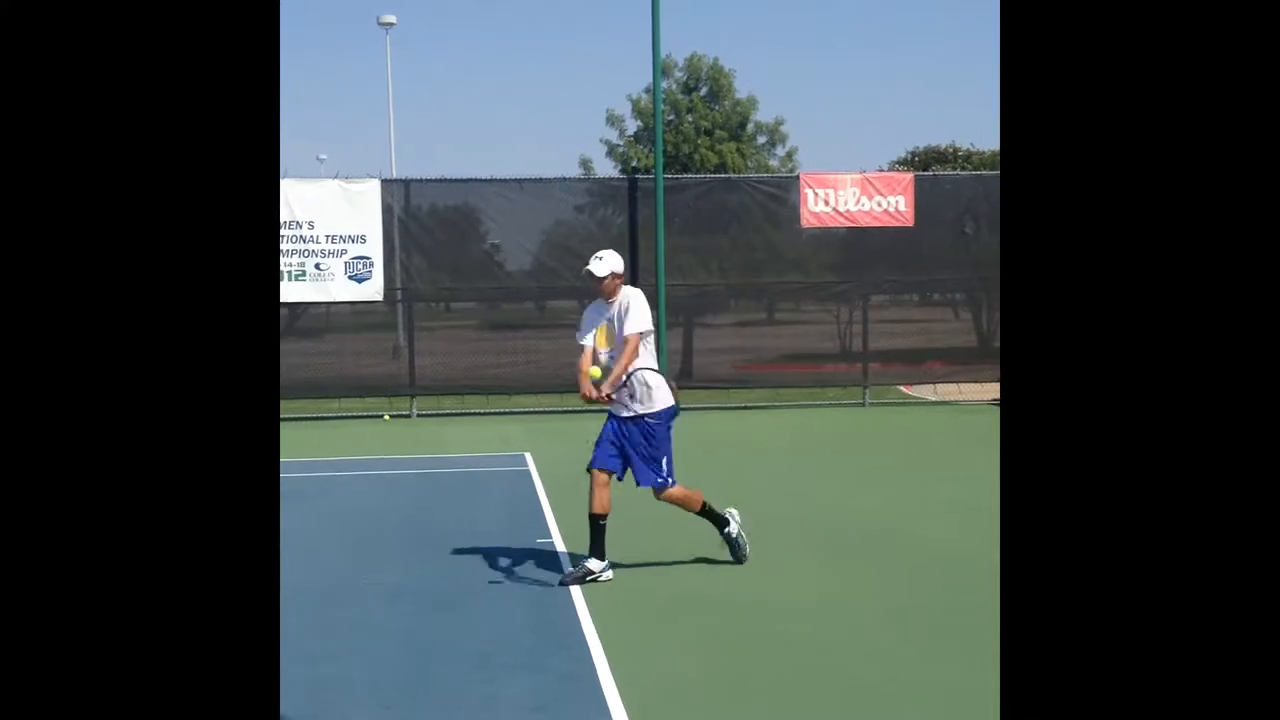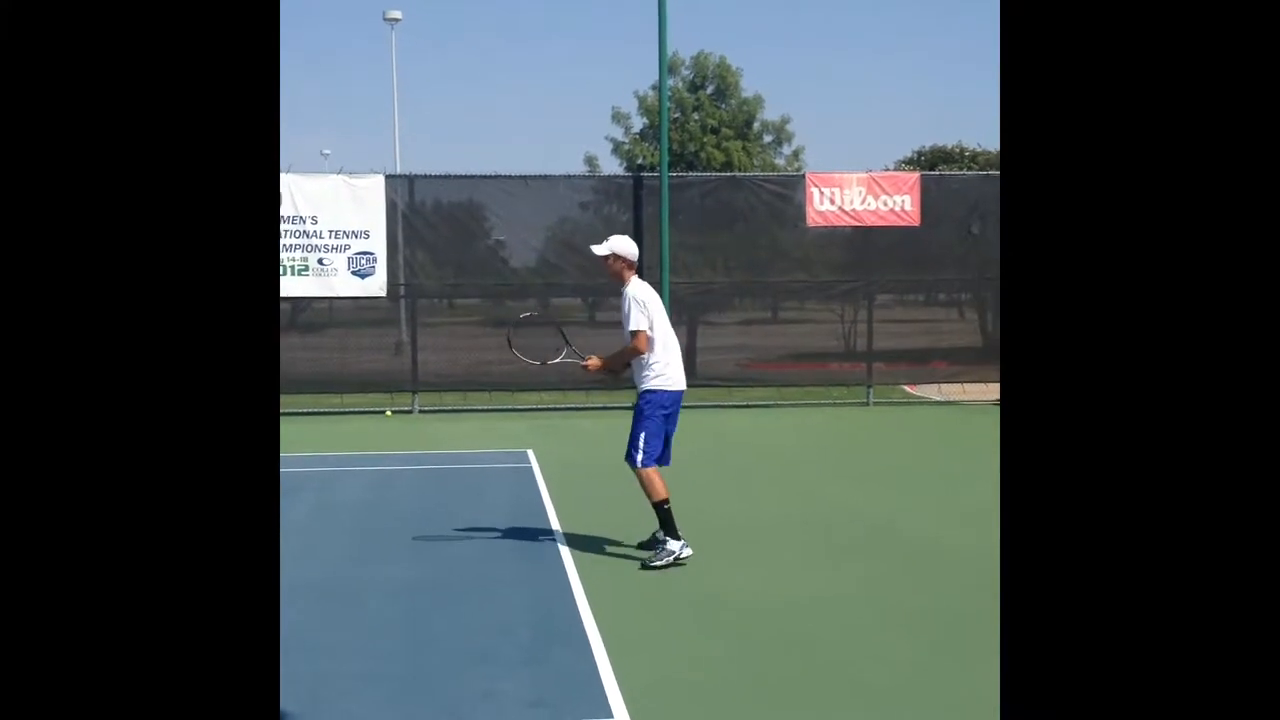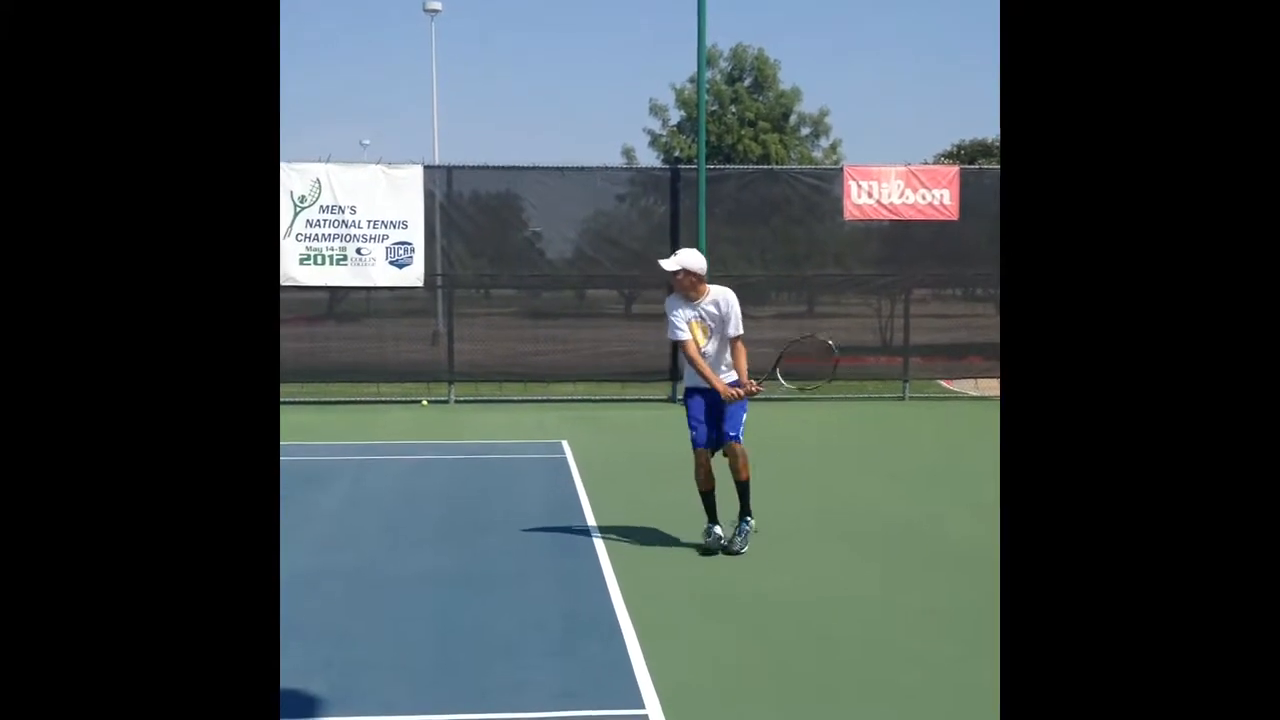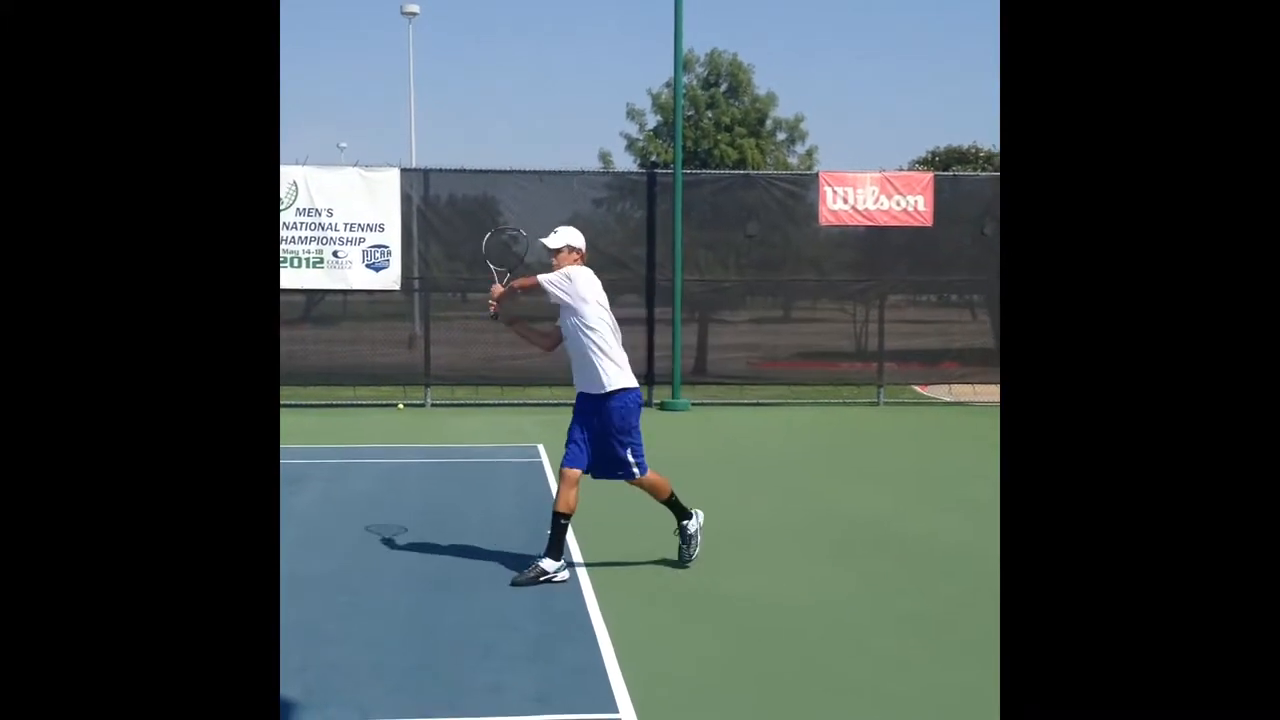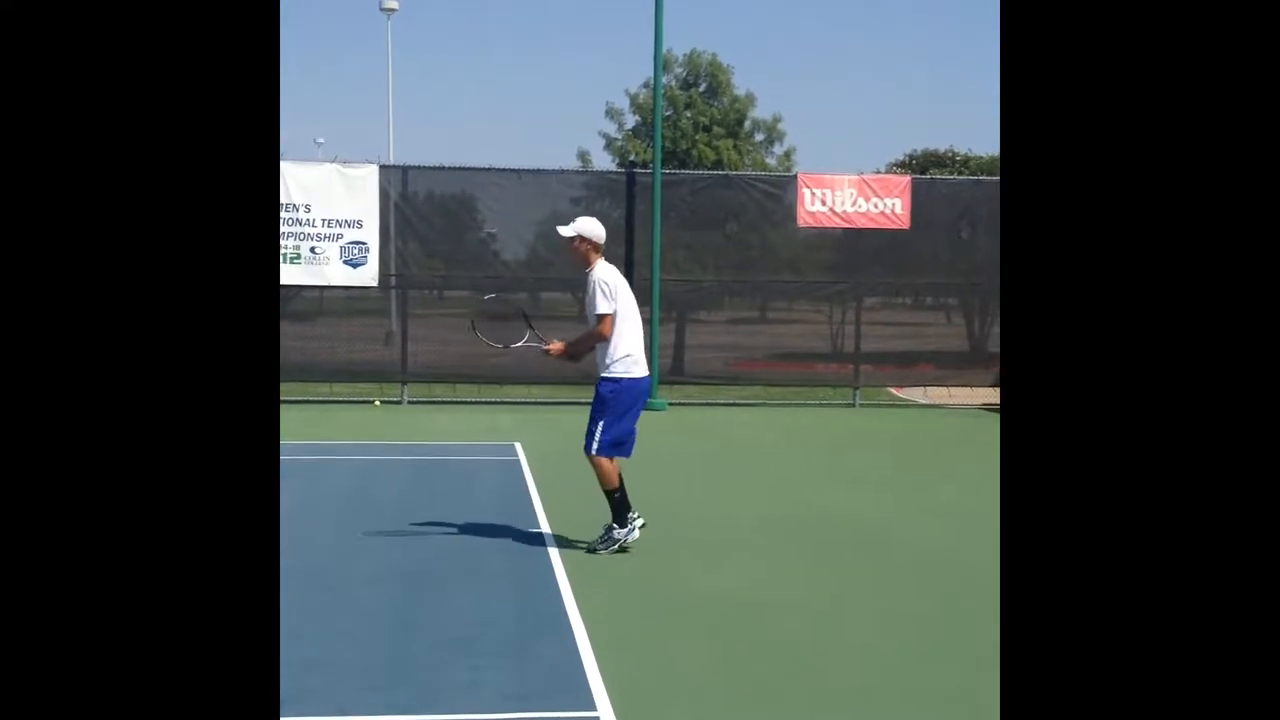
dt=1s
person 1, frame 1
left shoulder: (632, 299)
right shoulder: (591, 313)
left elbow: (631, 349)
right elbow: (586, 358)
left wrist: (609, 383)
right wrist: (585, 384)
left hip: (651, 411)
right hip: (619, 412)
left knee: (664, 489)
right knee: (599, 475)
left ankle: (726, 524)
right ankle: (597, 561)
person 1, frame 2
left shoulder: (633, 293)
right shoulder: (640, 290)
left elbow: (639, 344)
left wrist: (604, 363)
right wrist: (616, 364)
left hip: (658, 388)
right hip: (666, 386)
left knee: (642, 464)
right knee: (644, 462)
left ankle: (675, 540)
right ankle: (665, 532)
person 1, frame 3
left shoulder: (724, 297)
right shoulder: (673, 305)
left elbow: (736, 345)
right elbow: (691, 354)
left wrist: (743, 381)
right wrist: (719, 386)
left hip: (730, 384)
right hip: (698, 387)
left knee: (733, 443)
right knee: (700, 450)
left ankle: (745, 518)
right ankle: (713, 526)
person 1, frame 4
left shoulder: (578, 276)
right shoulder: (572, 288)
left elbow: (527, 284)
right elbow: (550, 342)
left wrist: (503, 292)
right wrist: (509, 319)
left hip: (617, 393)
right hip: (590, 394)
left knee: (635, 473)
right knee: (569, 473)
left ankle: (687, 519)
right ankle: (554, 561)
person 1, frame 5
left shoulder: (600, 277)
right shoulder: (605, 274)
left elbow: (604, 330)
left wrist: (566, 348)
right wrist: (575, 348)
left hip: (620, 377)
right hip: (630, 375)
left knee: (597, 450)
right knee: (609, 448)
left ankle: (621, 525)
right ankle: (625, 517)
